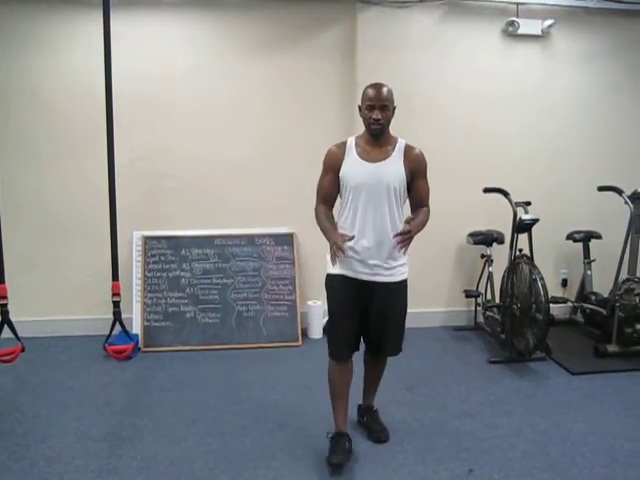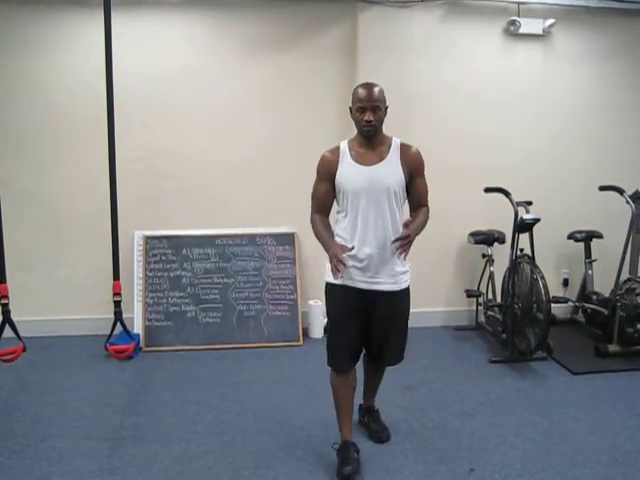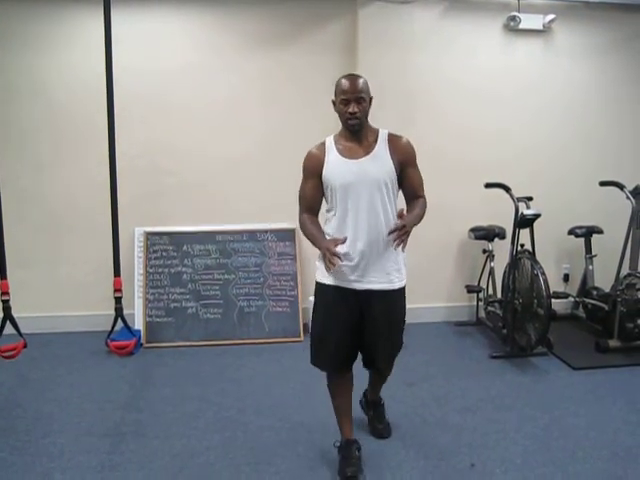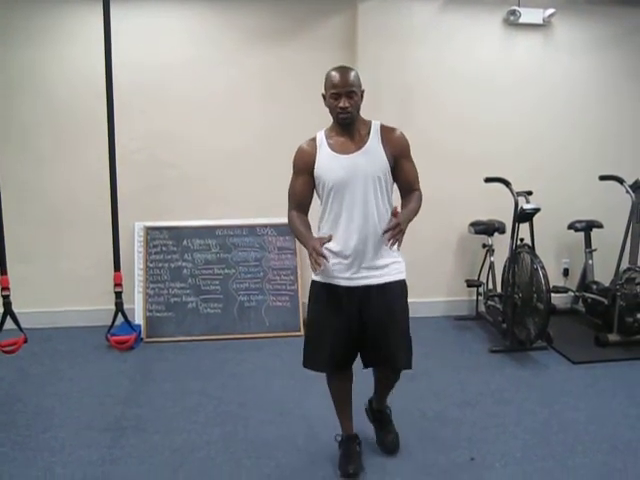
dt=0.3s
person 1, frame 1
left shoulder: (412, 157)
right shoulder: (338, 154)
left elbow: (422, 206)
right elbow: (323, 204)
left wrist: (414, 227)
right wrist: (331, 235)
left hip: (390, 271)
right hip: (345, 269)
left knee: (380, 347)
right knee: (340, 350)
left ankle: (368, 408)
right ankle: (340, 433)
person 1, frame 2
left shoulder: (408, 157)
right shoulder: (332, 159)
left elbow: (422, 206)
right elbow: (318, 212)
left wrist: (413, 229)
right wrist: (330, 246)
left hip: (392, 277)
right hip: (345, 277)
left knee: (382, 353)
right knee: (342, 360)
left ankle: (369, 408)
right ankle: (347, 443)
person 1, frame 3
left shoulder: (398, 148)
right shoulder: (318, 156)
left elbow: (418, 197)
right elbow: (306, 213)
left wrist: (409, 220)
right wrist: (321, 242)
left hip: (386, 276)
right hip: (336, 278)
left knee: (384, 356)
right knee: (336, 362)
left ankle: (372, 398)
right ankle: (348, 441)
person 1, frame 4
left shoulder: (392, 140)
right shoulder: (309, 152)
left elbow: (413, 191)
right elbow: (296, 211)
left wrist: (404, 218)
right wrist: (309, 242)
left hip: (384, 271)
right hip: (332, 275)
left knee: (393, 357)
right knee: (335, 361)
left ankle: (378, 406)
right ankle: (348, 437)
